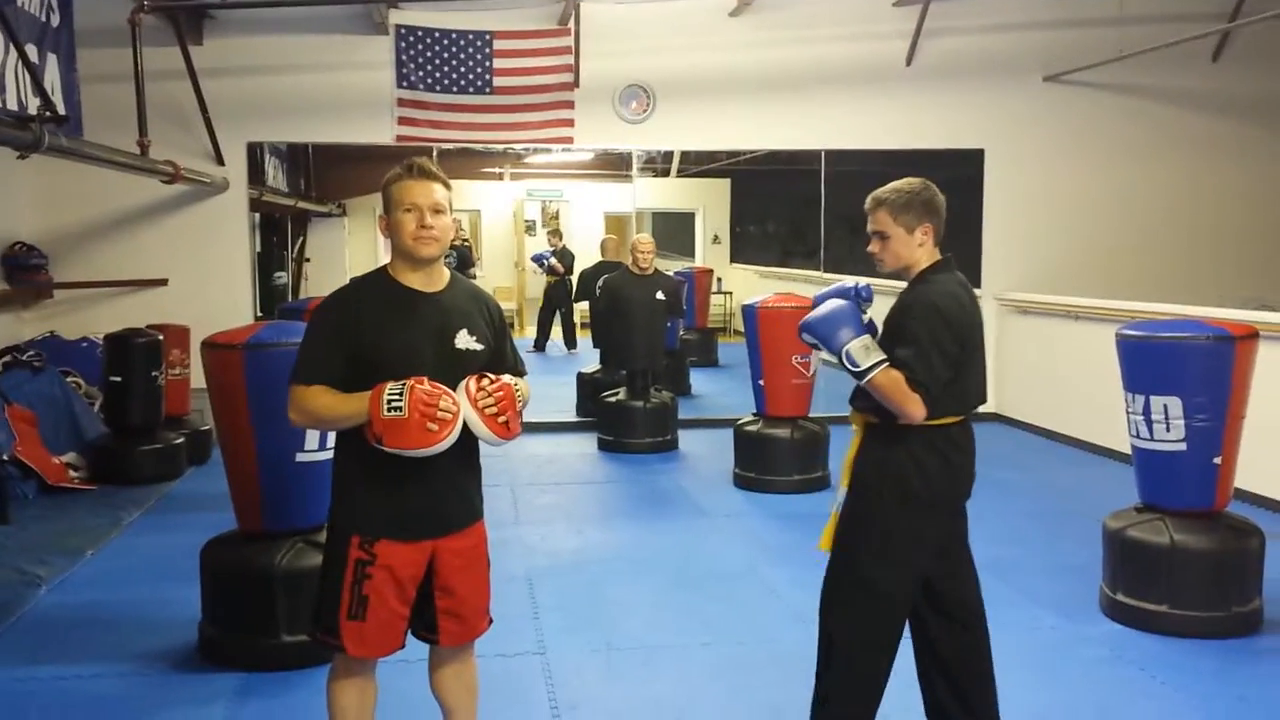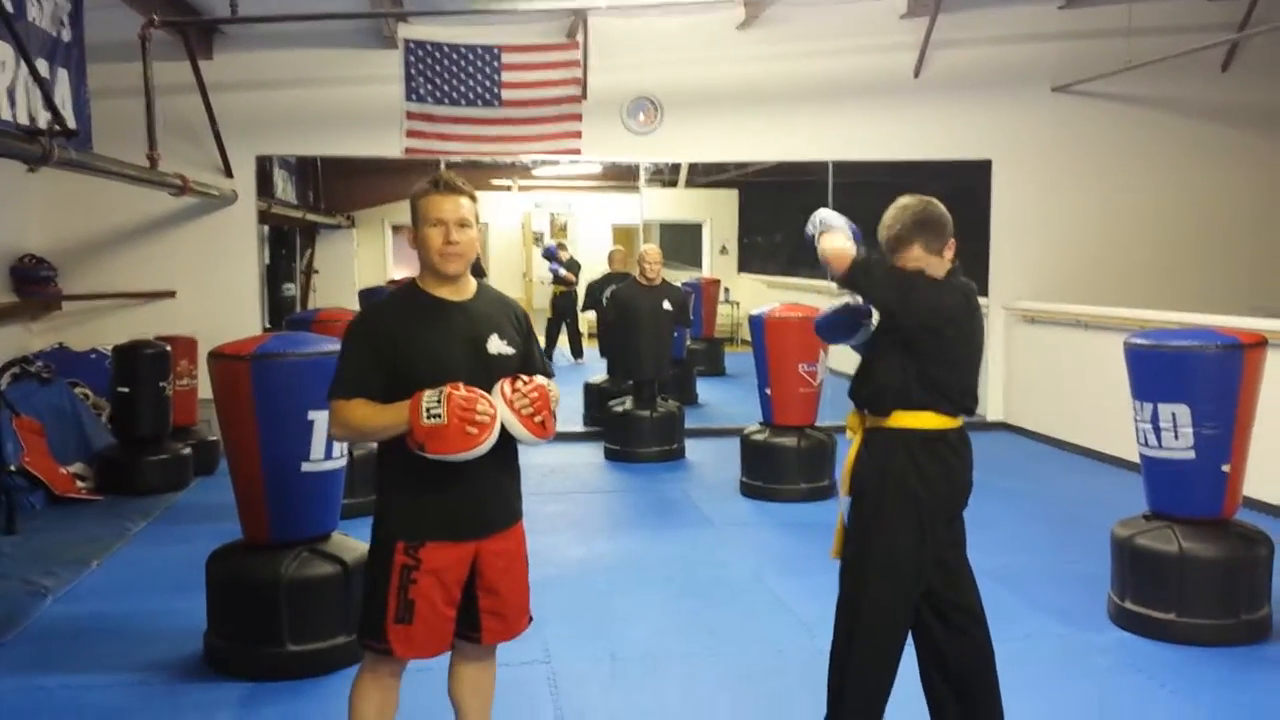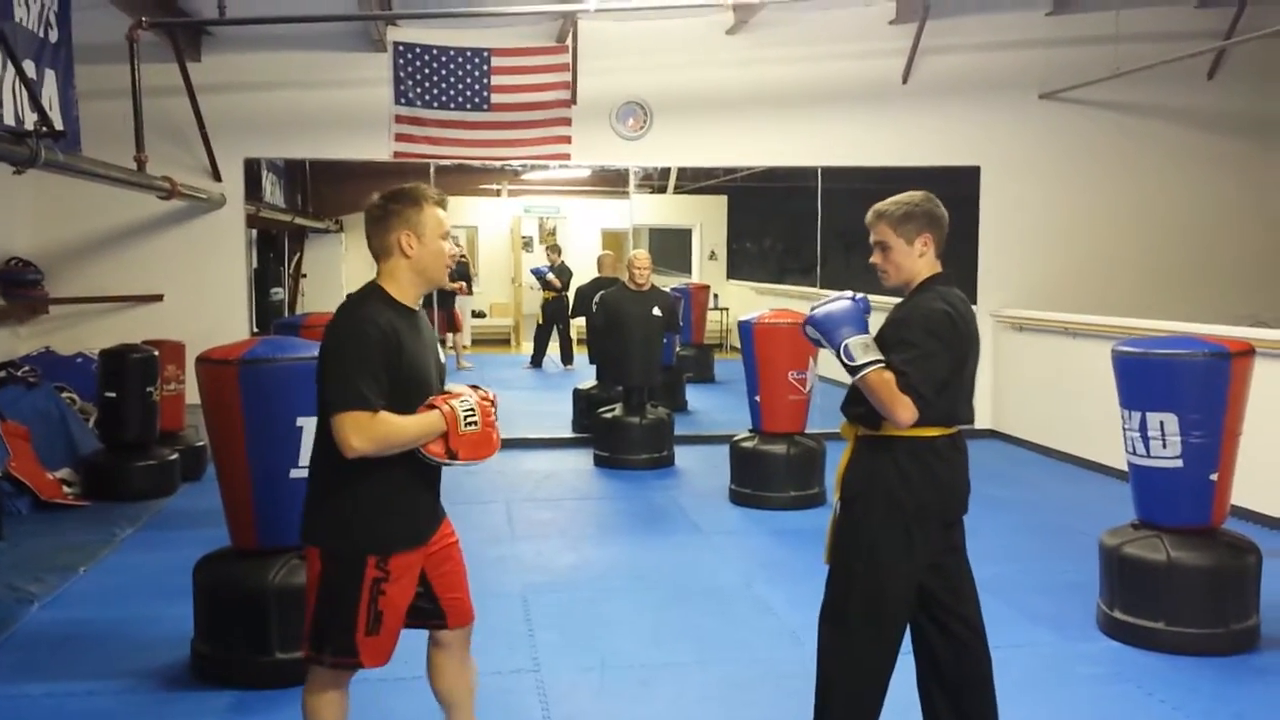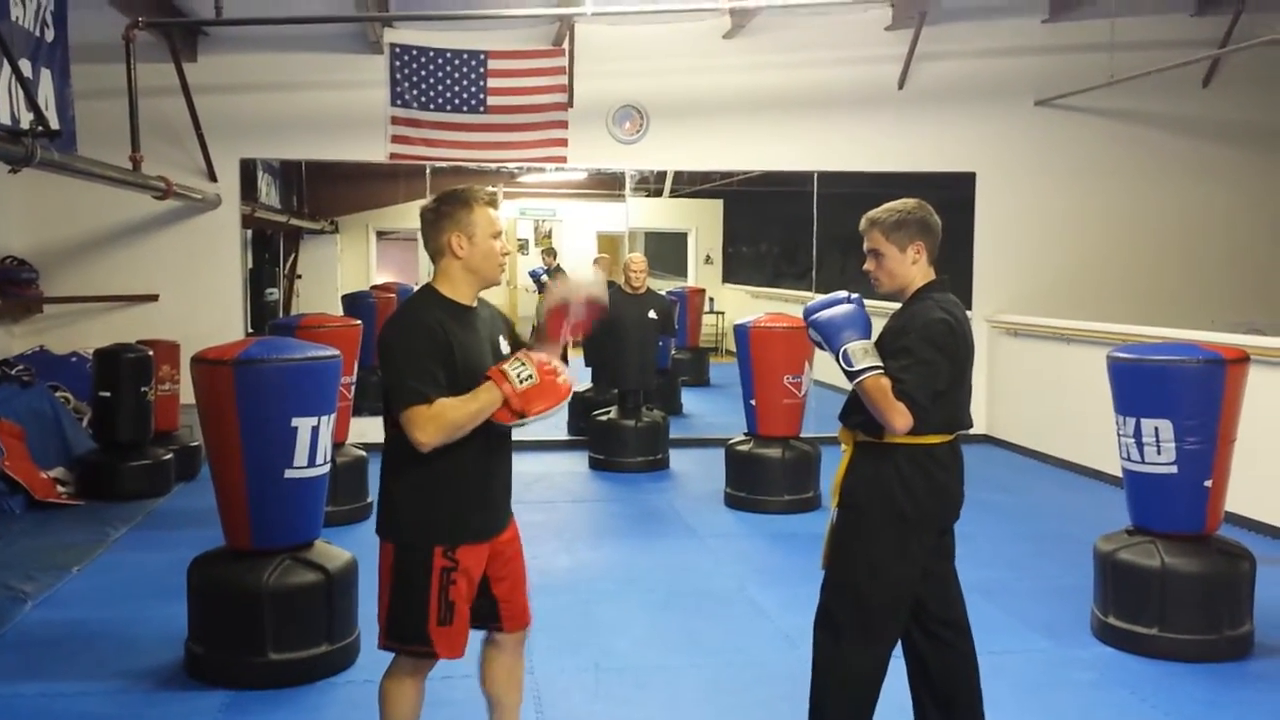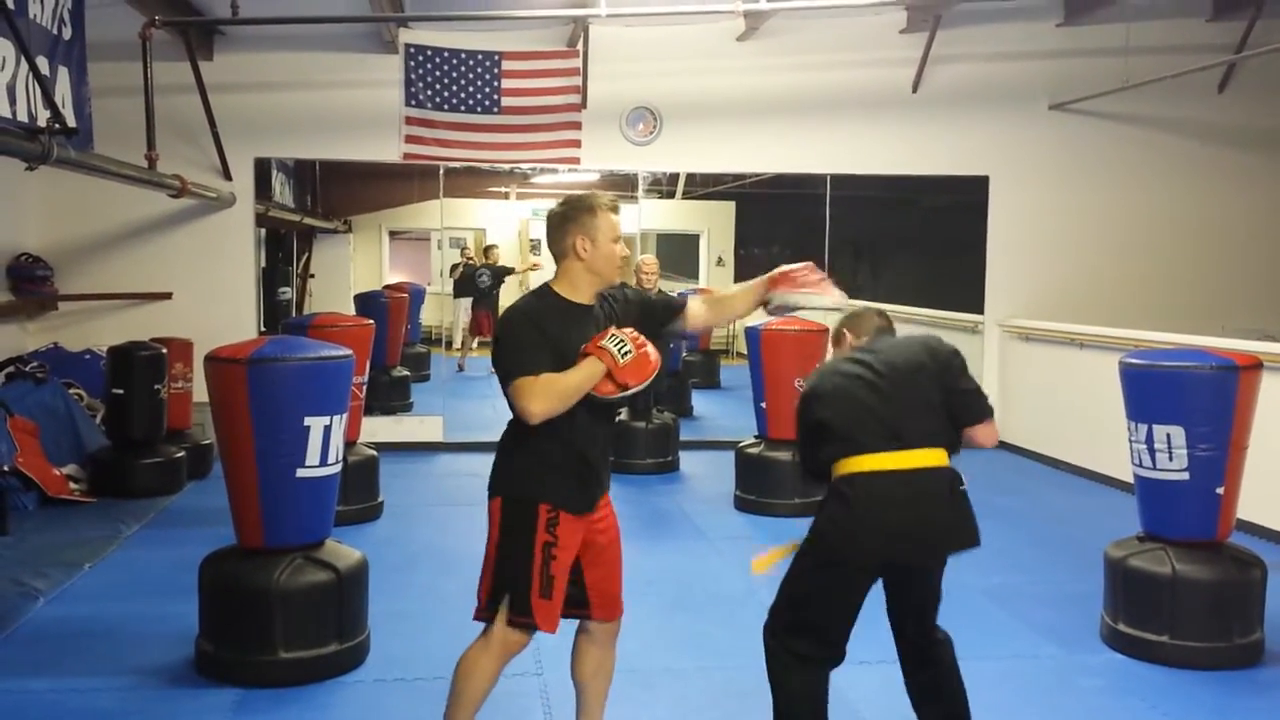
dt=1s
person 1, frame 1
left shoulder: (479, 305)
right shoulder: (348, 307)
left elbow: (514, 385)
right elbow: (302, 405)
left wrist: (511, 398)
right wrist: (376, 403)
left hip: (459, 512)
right hip: (374, 518)
left knee: (456, 640)
right knee: (357, 650)
person 1, frame 2
left shoulder: (507, 312)
right shoulder: (382, 320)
right elbow: (343, 419)
left wrist: (540, 401)
right wrist: (415, 412)
left hip: (497, 516)
right hip: (416, 525)
left knee: (480, 642)
right knee: (388, 654)
person 1, frame 3
left shoulder: (413, 315)
right shoulder: (362, 325)
right elbow: (357, 435)
left wrist: (465, 407)
right wrist: (448, 419)
left hip: (423, 520)
right hip: (359, 532)
left knee: (454, 630)
right knee: (336, 664)
person 1, frame 4
left shoulder: (487, 315)
right shoulder: (415, 325)
left elbow: (507, 401)
right elbow: (426, 429)
right wrist: (505, 385)
left hip: (491, 517)
right hip: (430, 527)
left knee: (509, 632)
right knee: (417, 654)
person 1, frame 5
left shoulder: (618, 305)
right shoulder: (526, 318)
left elbow: (707, 312)
right elbow: (536, 404)
left wrist: (771, 286)
right wrist: (601, 358)
left hip: (588, 496)
right hip: (536, 497)
left knee: (601, 621)
right knee: (509, 630)
person 2, frame 1
left shoulder: (930, 303)
right shoulder: (947, 290)
left elbow: (911, 404)
left wrist: (852, 345)
right wrist: (860, 326)
left hip: (907, 469)
right hip: (935, 463)
left knee: (859, 604)
right knee: (945, 601)
person 2, frame 2
left shoulder: (940, 299)
right shoulder: (942, 299)
left elbow: (839, 256)
right elbow: (901, 359)
left wrist: (829, 225)
right wrist: (858, 330)
left hip: (908, 464)
right hip: (925, 459)
left knee: (873, 607)
right knee: (944, 598)
person 2, frame 3
left shoulder: (928, 315)
right shoulder: (945, 305)
left elbow: (901, 408)
left wrist: (853, 343)
right wrist: (850, 335)
left hip: (899, 478)
right hip: (930, 473)
left knee: (858, 619)
right knee: (945, 612)
person 2, frame 4
left shoulder: (928, 322)
right shoulder: (934, 312)
left elbow: (897, 415)
right elbow: (900, 394)
left wrist: (852, 348)
right wrist: (850, 337)
left hip: (896, 486)
right hip: (923, 482)
left knee: (852, 622)
right knee: (935, 617)
person 2, frame 5
left shoulder: (824, 382)
right shoulder: (934, 353)
left elbow: (814, 467)
right elbow: (984, 435)
left hip: (862, 506)
right hip: (933, 503)
left knee: (795, 638)
right knee: (919, 628)
